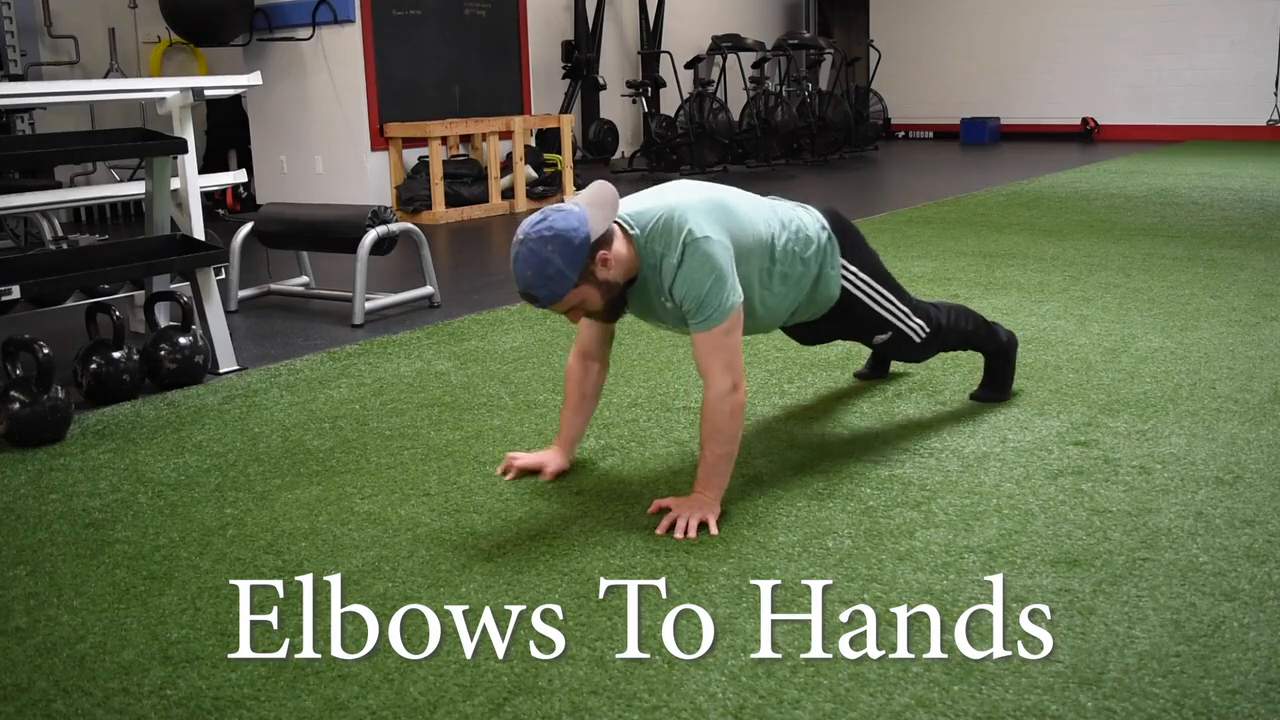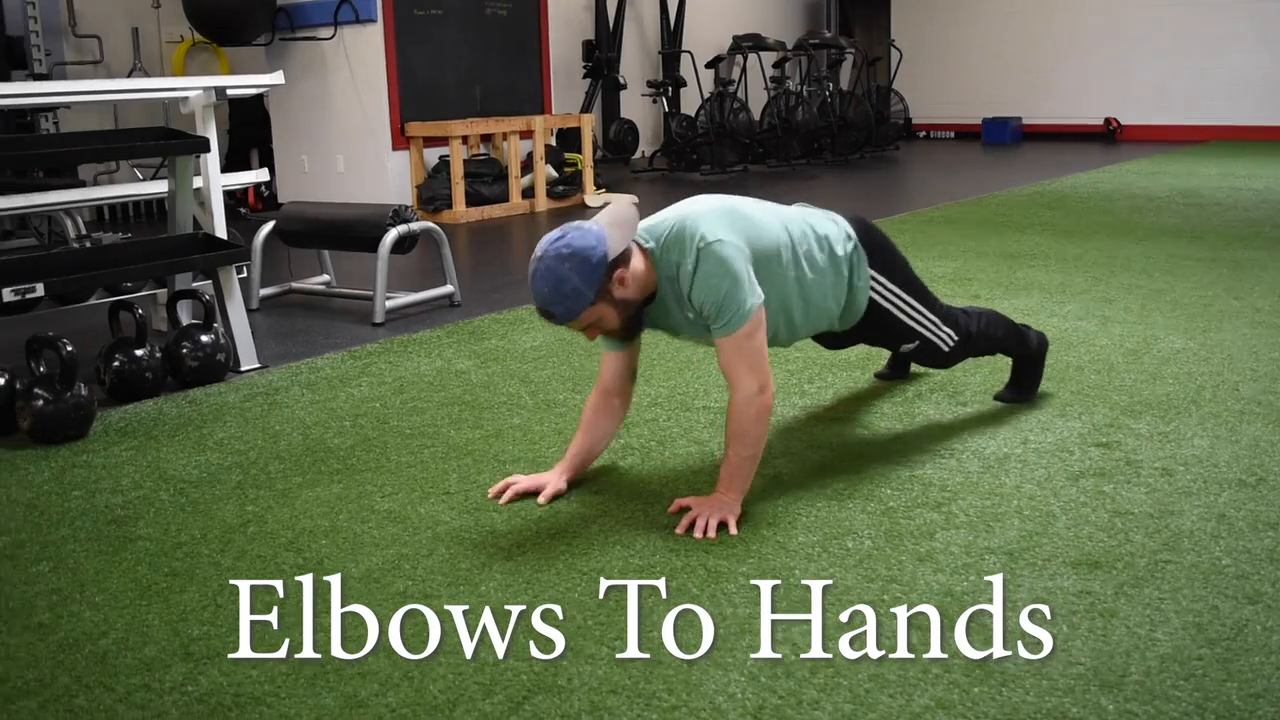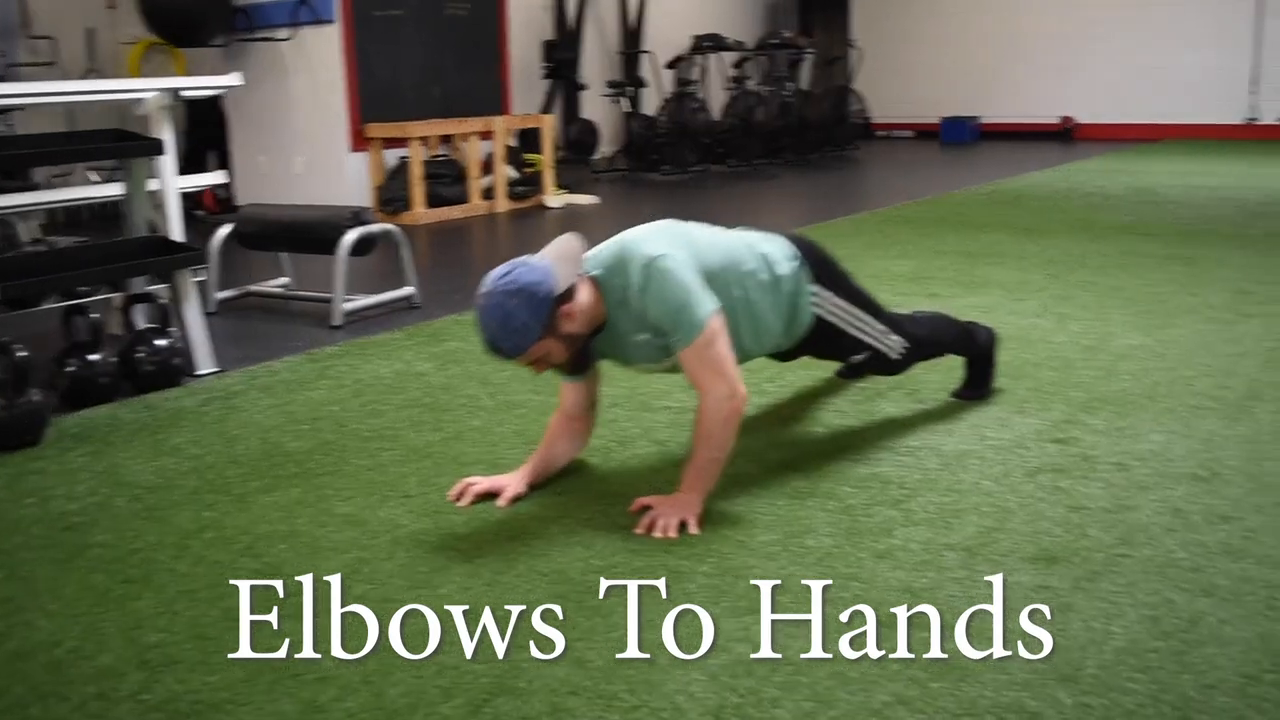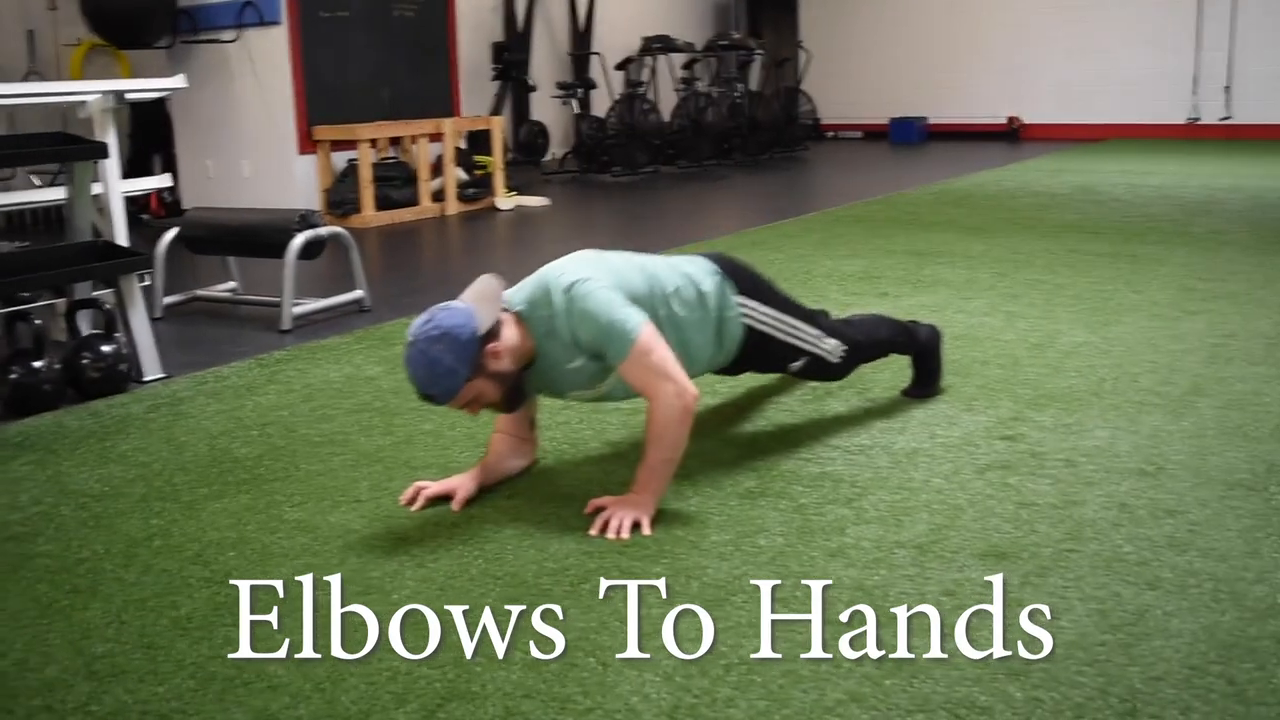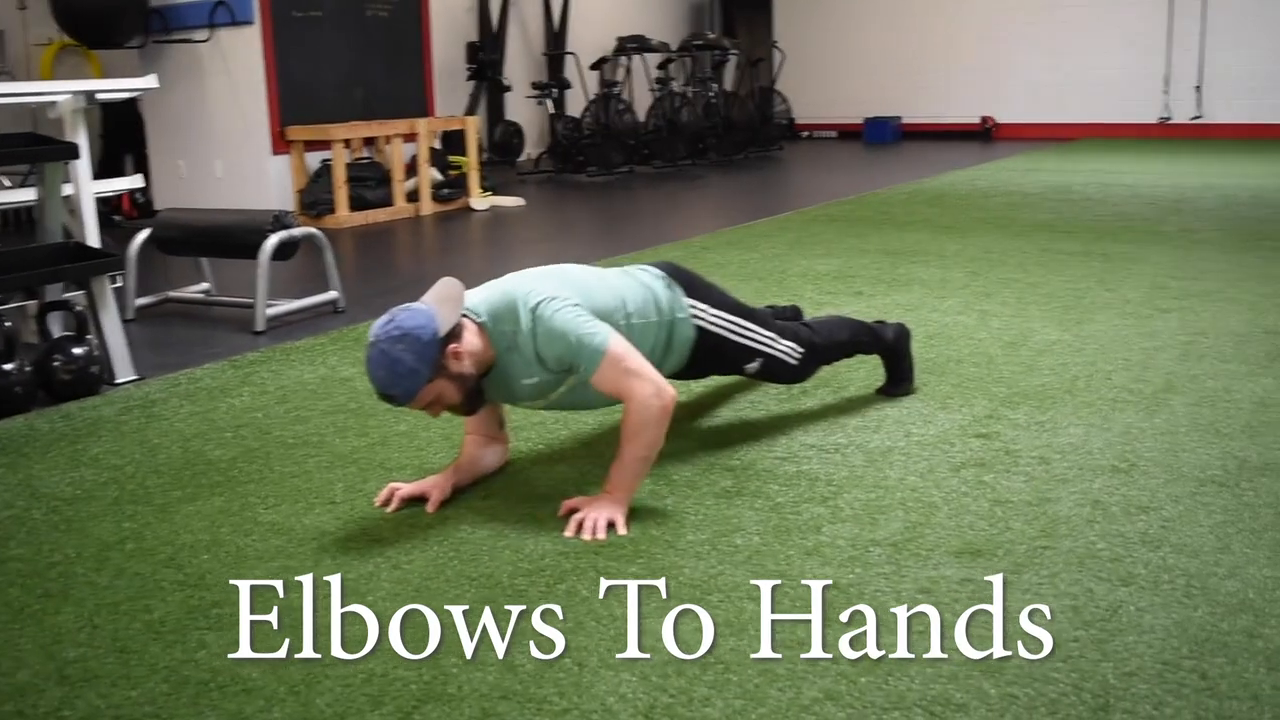
dt=0.2s
person 1, frame 1
left shoulder: (691, 247)
right shoulder: (592, 246)
left elbow: (726, 386)
right elbow: (588, 359)
left wrist: (706, 497)
right wrist: (561, 449)
left hip: (823, 259)
right hip: (780, 280)
left knee: (917, 334)
right knee: (832, 337)
left ankle: (996, 344)
right ankle: (881, 352)
person 1, frame 2
left shoulder: (707, 255)
right shoulder: (617, 273)
left elbow: (754, 390)
right elbow: (612, 394)
left wrist: (728, 497)
right wrist: (563, 470)
left hip: (852, 266)
right hip: (812, 289)
left knee: (944, 342)
right knee: (854, 338)
left ankle: (1025, 346)
right ankle: (902, 351)
person 1, frame 3
left shoulder: (654, 274)
right shoulder: (569, 309)
left elbow: (725, 395)
right elbow: (575, 421)
left wrist: (689, 497)
right wrist: (523, 474)
left hip: (795, 284)
right hip: (758, 308)
left knee: (895, 348)
left ankle: (974, 343)
right ankle: (855, 358)
person 1, frame 4
left shoulder: (578, 301)
right shoulder: (503, 343)
left elbow: (676, 397)
right elbow: (518, 443)
left wrist: (641, 499)
right wrist: (471, 477)
left hip: (724, 303)
right hip: (693, 330)
left knee: (835, 353)
left ankle: (918, 341)
right ankle: (811, 315)
person 1, frame 5
left shoulder: (541, 319)
right shoulder: (461, 345)
left elbow: (654, 396)
right elbow: (489, 443)
left wrist: (614, 498)
right wrist: (446, 478)
left hip: (674, 311)
right hip: (638, 320)
left knee: (797, 354)
left ankle: (886, 338)
right ankle: (780, 315)
